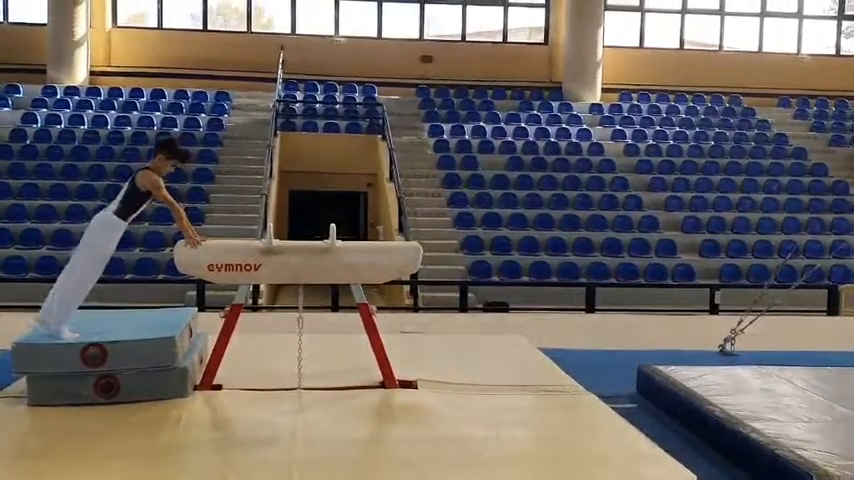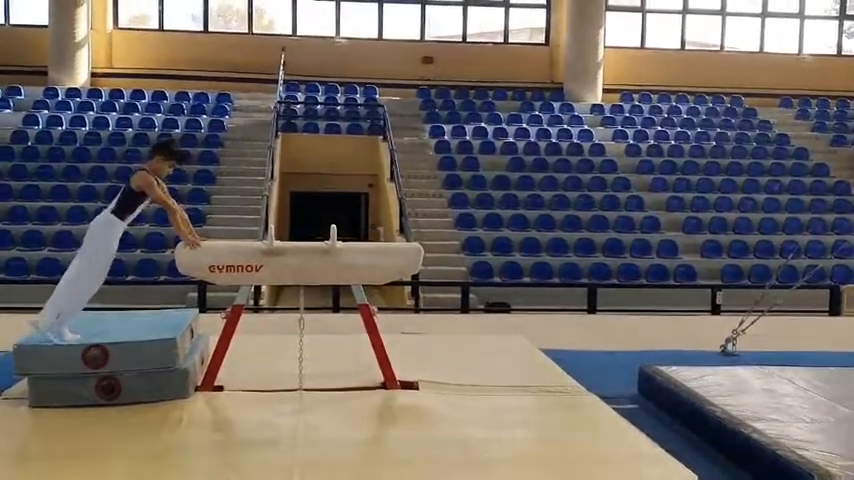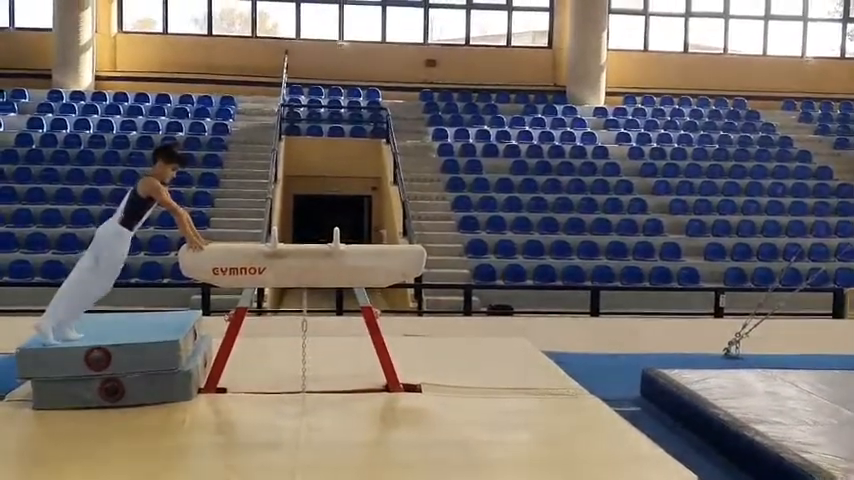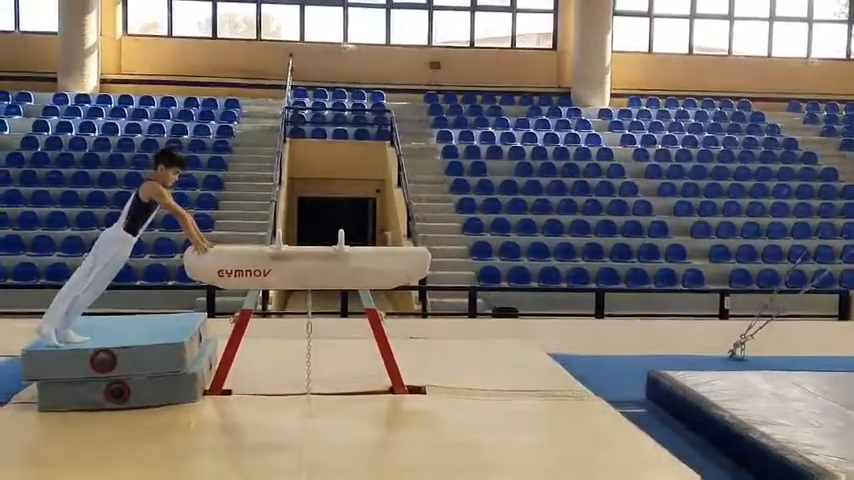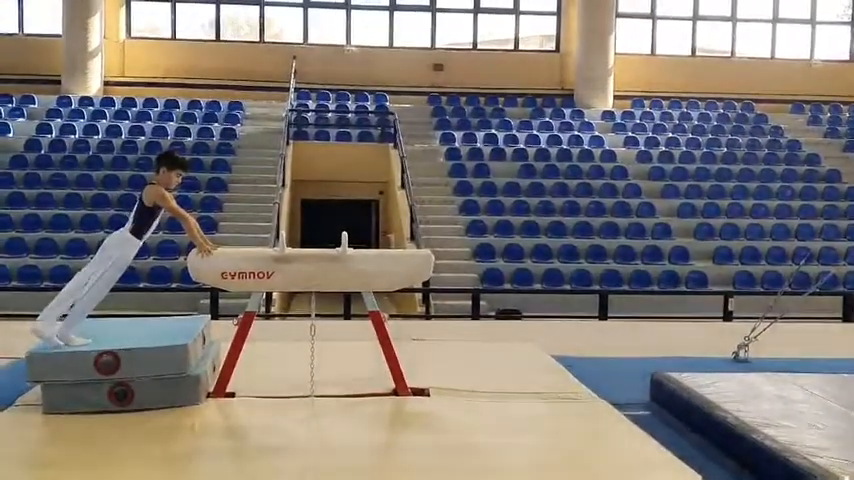
dt=0.4s
person 1, frame 1
left shoulder: (151, 177)
right shoulder: (150, 178)
left elbow: (177, 207)
right elbow: (174, 208)
left wrist: (193, 233)
right wrist: (189, 236)
left hip: (107, 223)
right hip: (110, 226)
left knee: (78, 270)
right knee: (84, 275)
left ankle: (49, 314)
right ankle: (56, 324)
person 1, frame 2
left shoulder: (157, 183)
right shoulder: (144, 178)
left elbow: (177, 209)
right elbow: (170, 209)
left wrist: (194, 235)
right wrist: (184, 237)
left hip: (108, 227)
right hip: (108, 227)
left knee: (78, 275)
right knee: (91, 280)
left ankle: (46, 320)
right ankle: (58, 326)
person 1, frame 3
left shoulder: (158, 187)
right shoulder: (151, 184)
left elbow: (181, 212)
right elbow: (177, 213)
left wrist: (198, 238)
right wrist: (191, 240)
left hip: (112, 232)
right hip: (117, 236)
left knee: (80, 280)
right knee: (97, 286)
left ankle: (50, 323)
right ankle: (60, 326)
person 1, frame 4
left shoulder: (160, 190)
right shoulder: (153, 188)
left elbow: (184, 215)
right elbow: (181, 215)
left wrist: (203, 240)
right wrist: (196, 242)
left hip: (116, 238)
right hip: (120, 241)
left knee: (81, 282)
right knee: (90, 287)
left ankle: (50, 325)
right ankle: (59, 329)
person 1, frame 5
left shoulder: (162, 193)
right shoulder: (156, 192)
left elbow: (188, 218)
right elbow: (184, 218)
left wrist: (206, 242)
right wrist: (200, 245)
left hip: (123, 242)
right hip: (125, 244)
left knee: (87, 284)
right knee: (93, 288)
left ankle: (46, 325)
right ankle: (64, 332)
